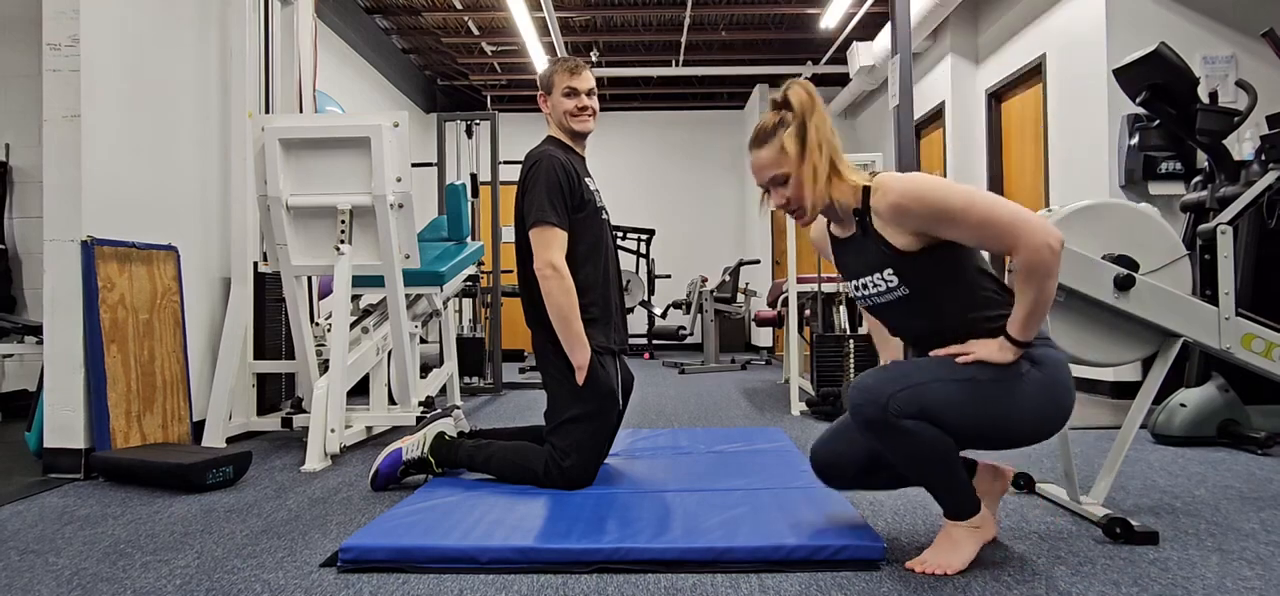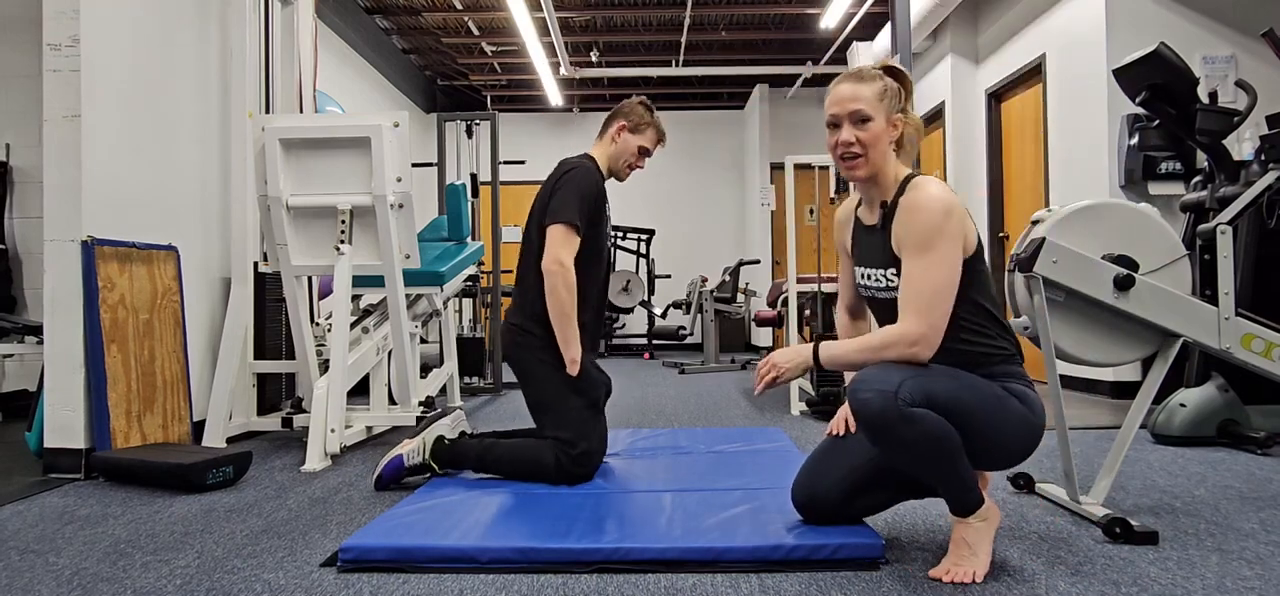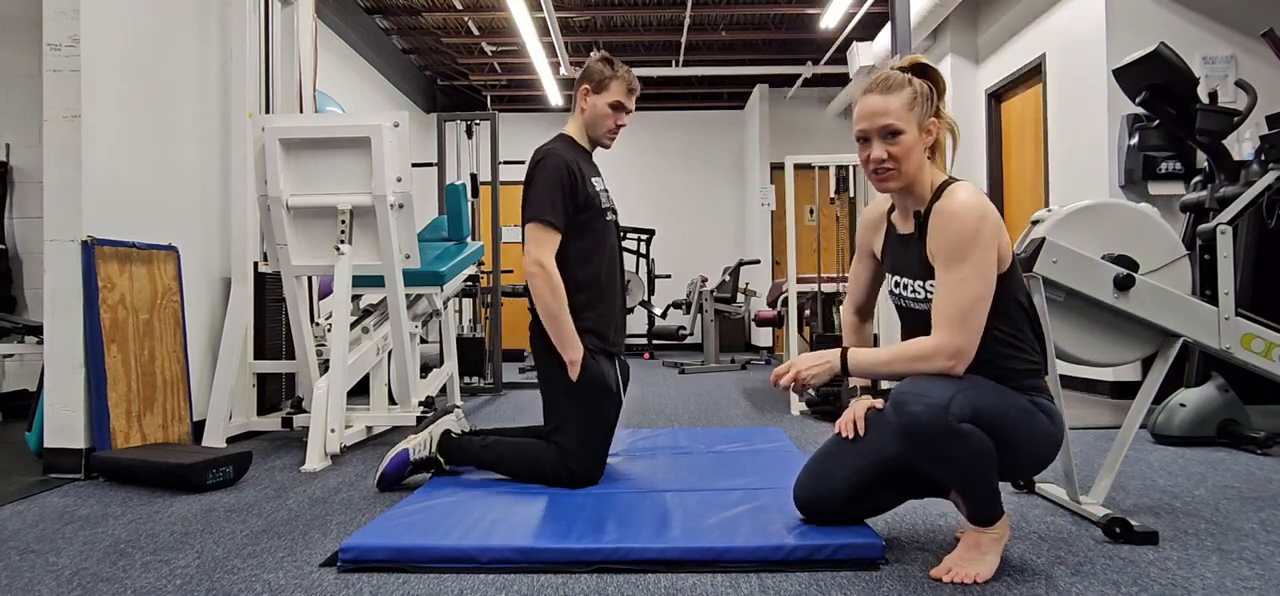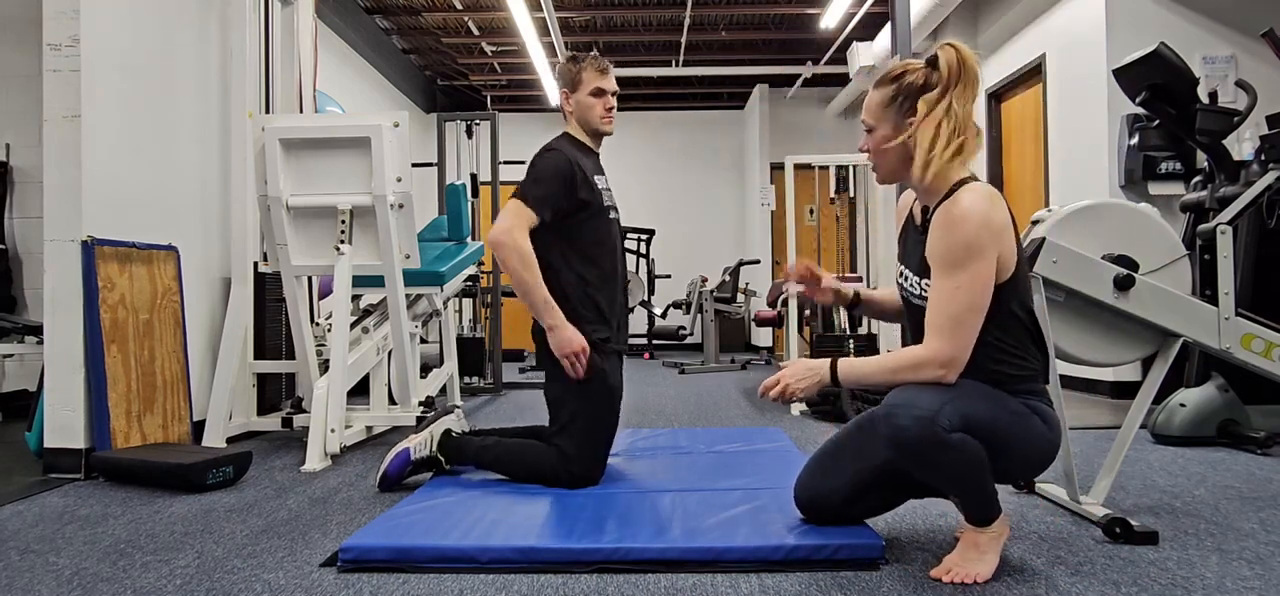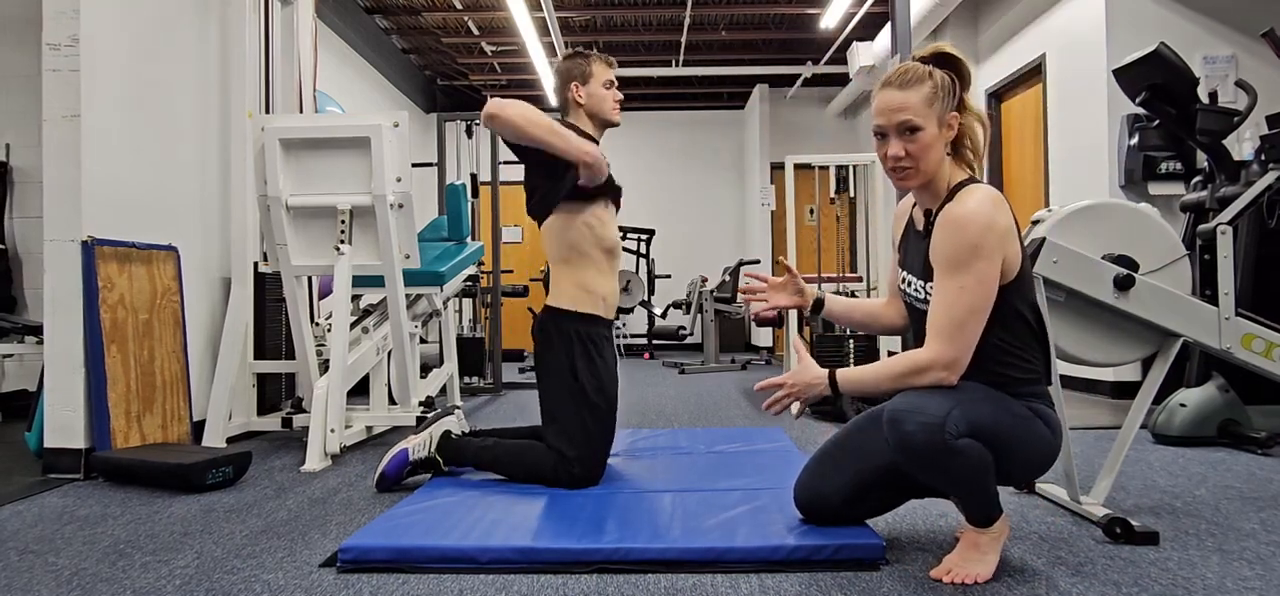
dt=1s
person 1, frame 1
left shoulder: (896, 197)
right shoulder: (823, 234)
left elbow: (1041, 240)
left wrist: (1013, 343)
right wrist: (894, 365)
left hip: (1028, 375)
right hip: (954, 367)
left knee: (874, 398)
right knee: (833, 459)
left ankle: (968, 518)
right ankle: (975, 477)
person 1, frame 2
left shoulder: (928, 202)
right shoulder: (847, 217)
left elbow: (919, 337)
right elbow: (851, 313)
left wrist: (811, 355)
right wrist: (853, 394)
left hip: (998, 402)
right hip: (923, 398)
left knee: (879, 391)
right knee: (815, 498)
left ankle: (973, 512)
right ankle: (955, 472)
person 1, frame 3
left shoulder: (962, 210)
right shoulder: (877, 218)
left elbow: (951, 351)
right elbow: (857, 312)
left wrist: (839, 362)
right wrist: (860, 392)
left hip: (1016, 412)
right hip: (933, 404)
left knee: (921, 401)
right knee: (817, 498)
left ankle: (988, 522)
right ankle: (961, 479)
person 1, frame 4
left shoulder: (968, 212)
right shoulder: (911, 204)
left elbow: (943, 359)
left wrist: (828, 371)
right wrist: (848, 297)
left hip: (1012, 417)
right hip: (942, 404)
left knee: (910, 413)
right knee: (817, 497)
left ankle: (986, 522)
right ankle: (961, 475)
person 1, frame 5
left shoulder: (973, 212)
right shoulder: (910, 209)
left elbow: (943, 361)
left wrist: (825, 381)
right wrist: (811, 301)
left hip: (1013, 417)
right hip: (940, 401)
left knee: (917, 417)
right knee: (817, 498)
left ankle: (987, 523)
right ankle: (964, 478)
person 2, frame 1
left shoulder: (574, 166)
right shoulder: (551, 165)
right elbow: (549, 266)
right wrist: (582, 357)
left hip: (597, 344)
right hip: (580, 349)
left knee: (581, 450)
right knee: (571, 469)
left ankle: (456, 435)
right ankle: (439, 449)
person 2, frame 2
left shoulder: (582, 178)
right shoulder: (581, 177)
right elbow: (556, 264)
left wrist: (577, 352)
right wrist: (572, 355)
left hip: (549, 340)
right hip: (546, 343)
left knee: (583, 445)
right knee: (577, 460)
left ankle: (457, 439)
right ankle: (439, 449)
person 2, frame 3
left shoulder: (585, 165)
right shoulder: (557, 163)
right elbow: (539, 264)
right wrist: (573, 353)
left hip: (598, 347)
right hip: (577, 349)
left knee: (577, 448)
right knee: (578, 468)
left ankle: (459, 437)
right ankle: (447, 446)
person 2, frame 4
left shoulder: (589, 162)
right shoulder: (560, 160)
right elbow: (504, 237)
right wrist: (557, 326)
left hip: (600, 340)
right hip: (579, 343)
left knee: (580, 447)
right knee: (577, 467)
left ankle: (461, 436)
right ankle: (447, 445)
person 2, frame 5
left shoulder: (586, 153)
right shoulder: (563, 143)
right elbow: (497, 110)
right wrist: (584, 155)
left hip: (590, 330)
right hip: (574, 330)
left knee: (582, 447)
right knee: (578, 467)
left ankle: (460, 435)
right ankle: (446, 447)
